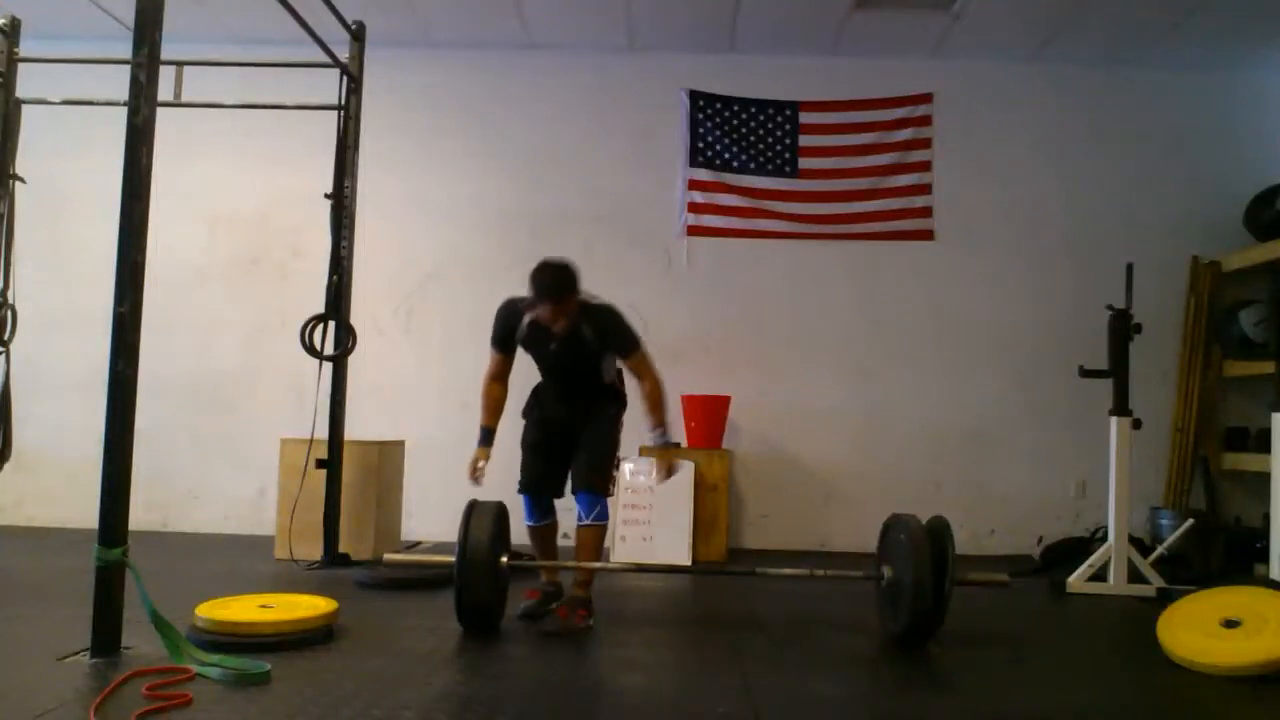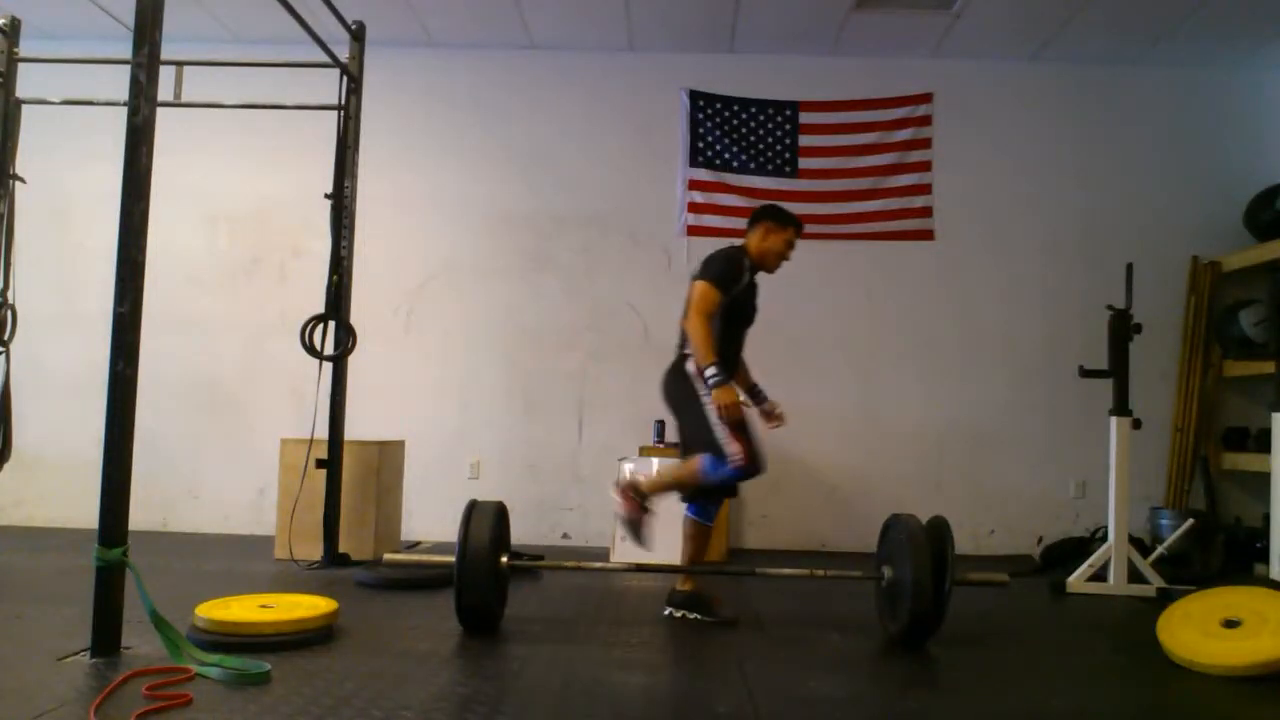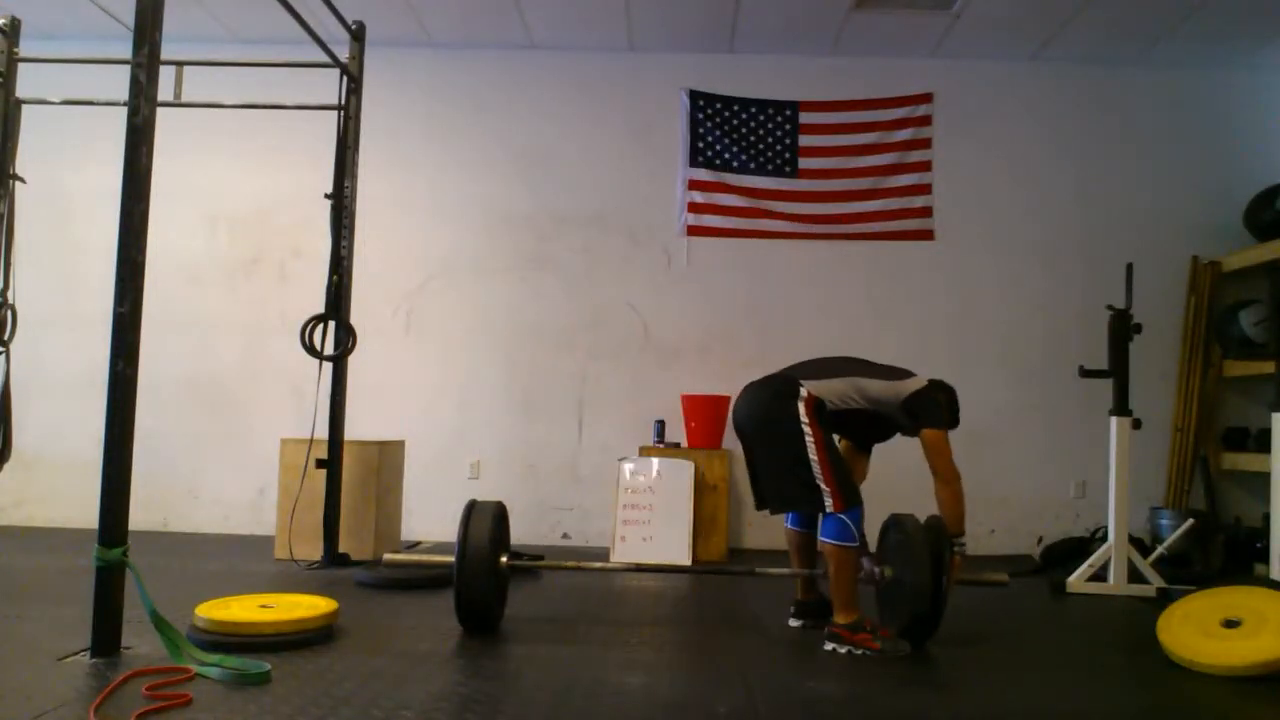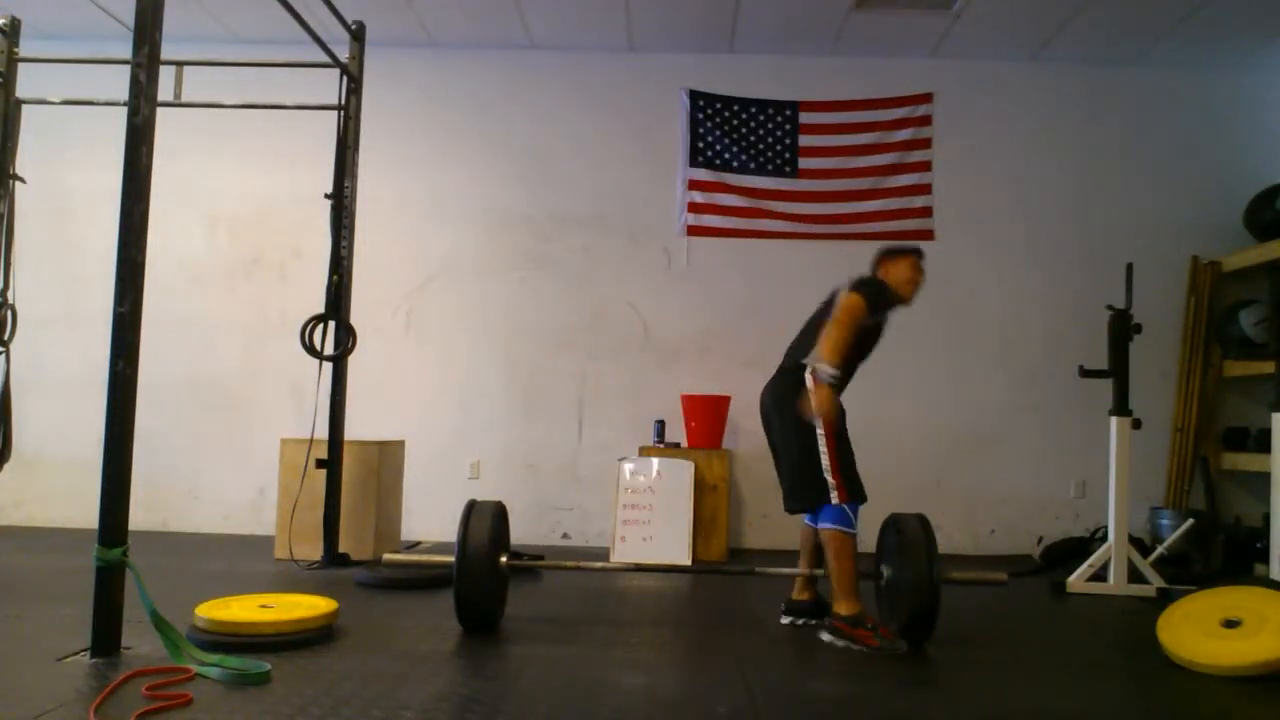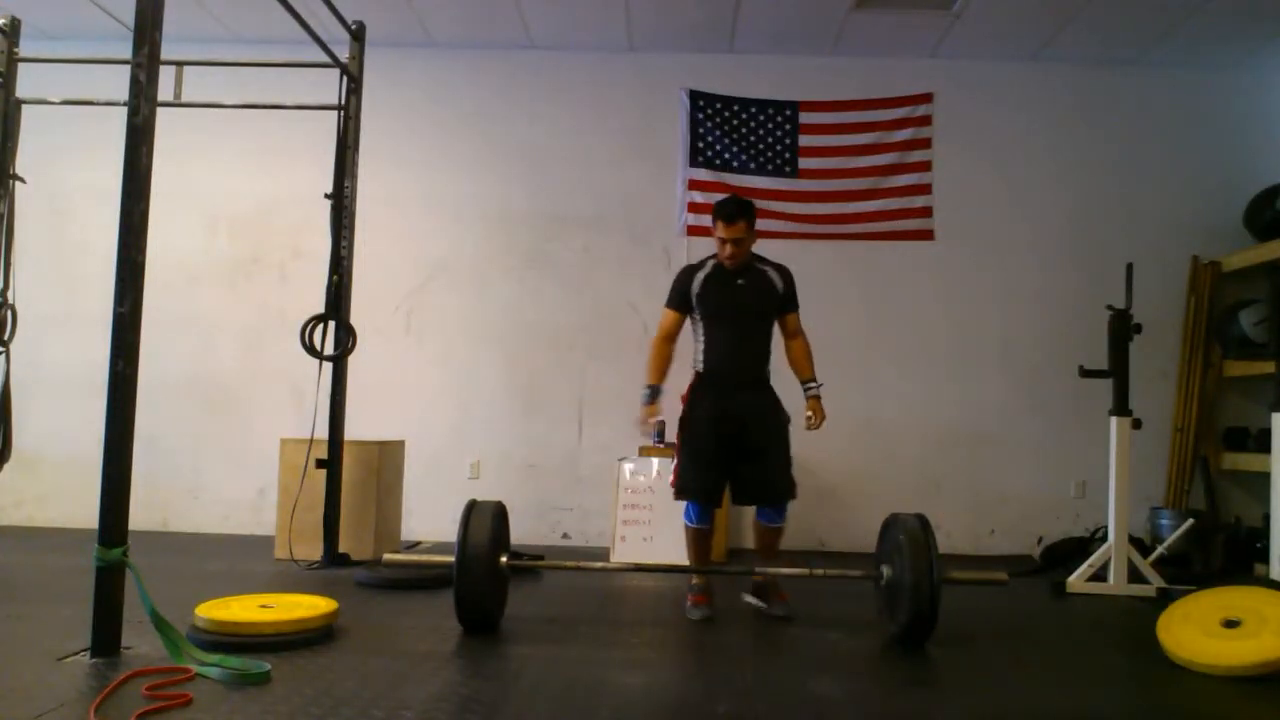
dt=1s
person 1, frame 1
left shoulder: (602, 317)
right shoulder: (512, 316)
left elbow: (647, 376)
right elbow: (496, 379)
left wrist: (661, 440)
right wrist: (485, 441)
left hip: (599, 402)
right hip: (549, 401)
left knee: (589, 491)
right knee: (534, 493)
left ankle: (579, 597)
right ankle: (550, 585)
person 1, frame 2
left shoulder: (748, 282)
right shoulder: (727, 262)
right elbow: (695, 318)
left wrist: (761, 398)
right wrist: (719, 380)
left hip: (716, 384)
right hip: (696, 376)
left knee: (711, 489)
right knee: (736, 459)
left ankle: (685, 591)
right ankle: (639, 489)
person 1, frame 3
left shoulder: (871, 414)
right shoulder: (923, 396)
left elbow: (850, 480)
right elbow: (946, 478)
left wrist: (859, 551)
right wrist: (956, 545)
left hip: (753, 403)
right hip: (785, 409)
left knee: (804, 499)
right knee: (840, 504)
left ankle: (807, 602)
right ankle: (845, 626)
person 1, frame 4
left shoulder: (867, 302)
right shoulder: (872, 288)
right elbow: (840, 322)
right wrist: (826, 384)
left hip: (785, 393)
right hip: (803, 389)
left knee: (821, 497)
right knee: (839, 497)
left ankle: (802, 599)
right ankle: (846, 615)
person 1, frame 5
left shoulder: (777, 277)
right shoulder: (693, 277)
left elbow: (793, 336)
right elbow: (665, 337)
left wrist: (812, 391)
right wrist: (651, 395)
left hip: (760, 398)
right hip: (708, 397)
left knee: (775, 494)
right knee: (699, 496)
left ankle: (763, 582)
right ankle: (700, 585)
